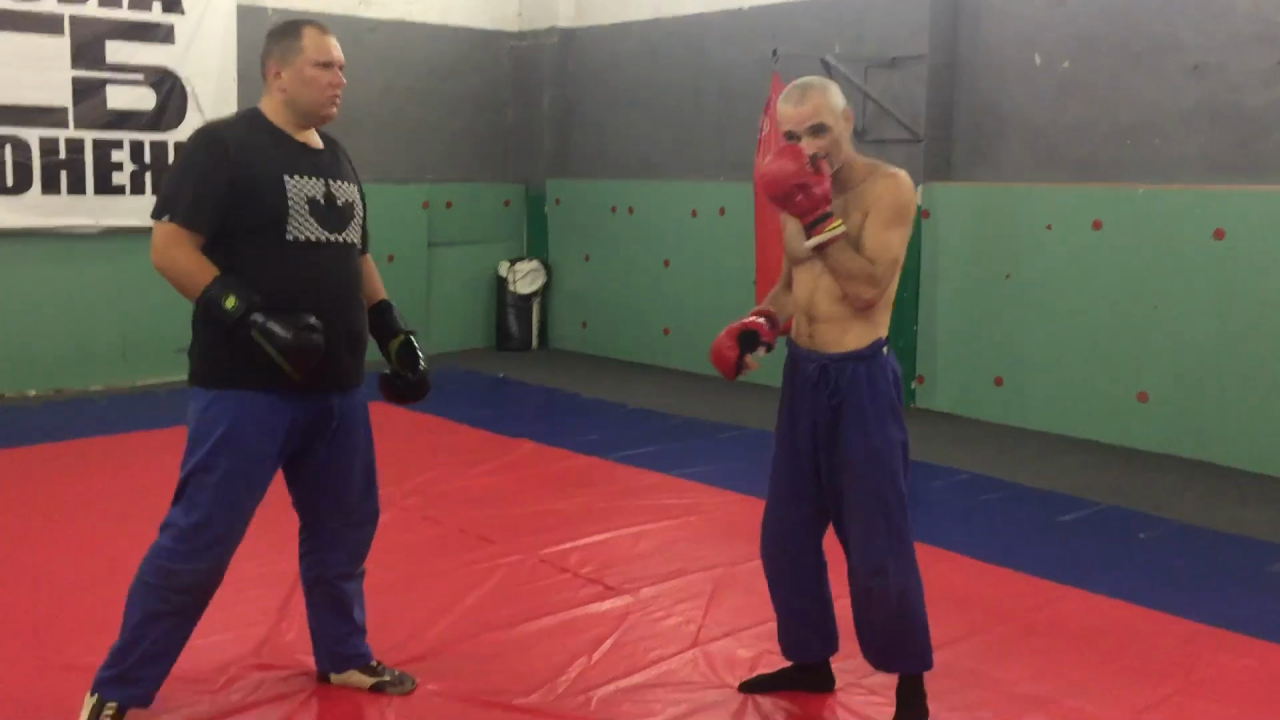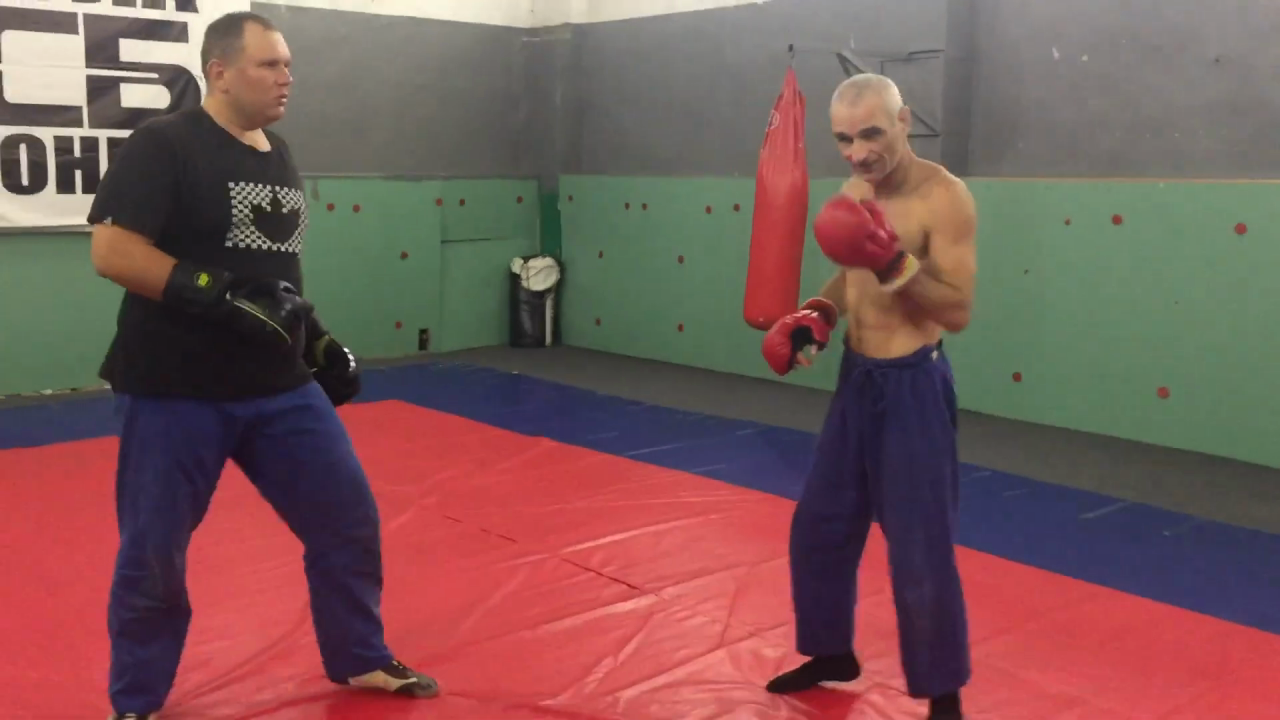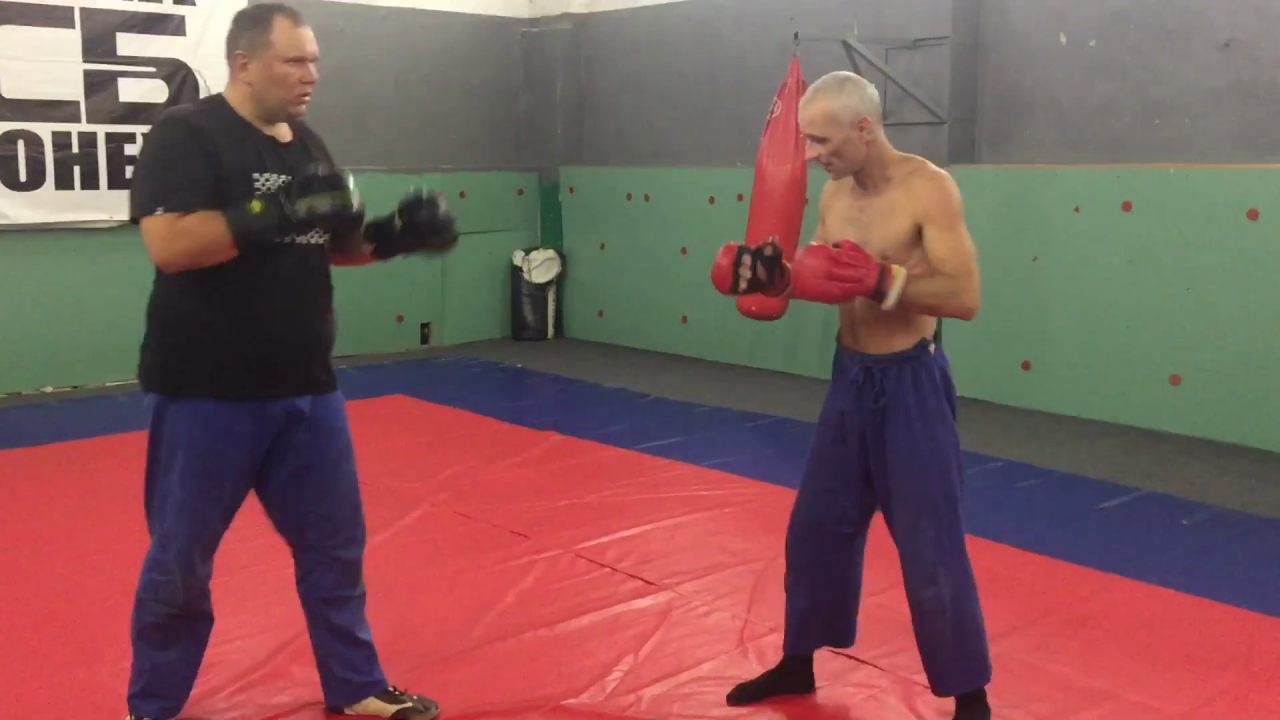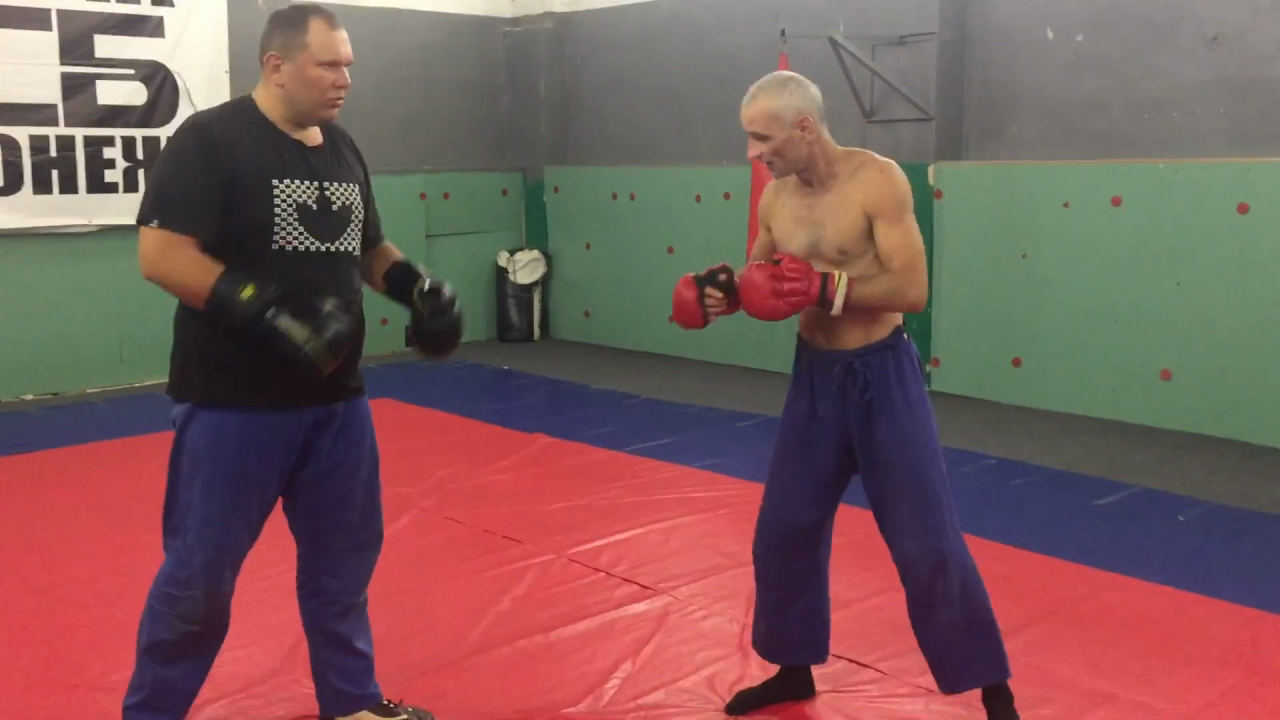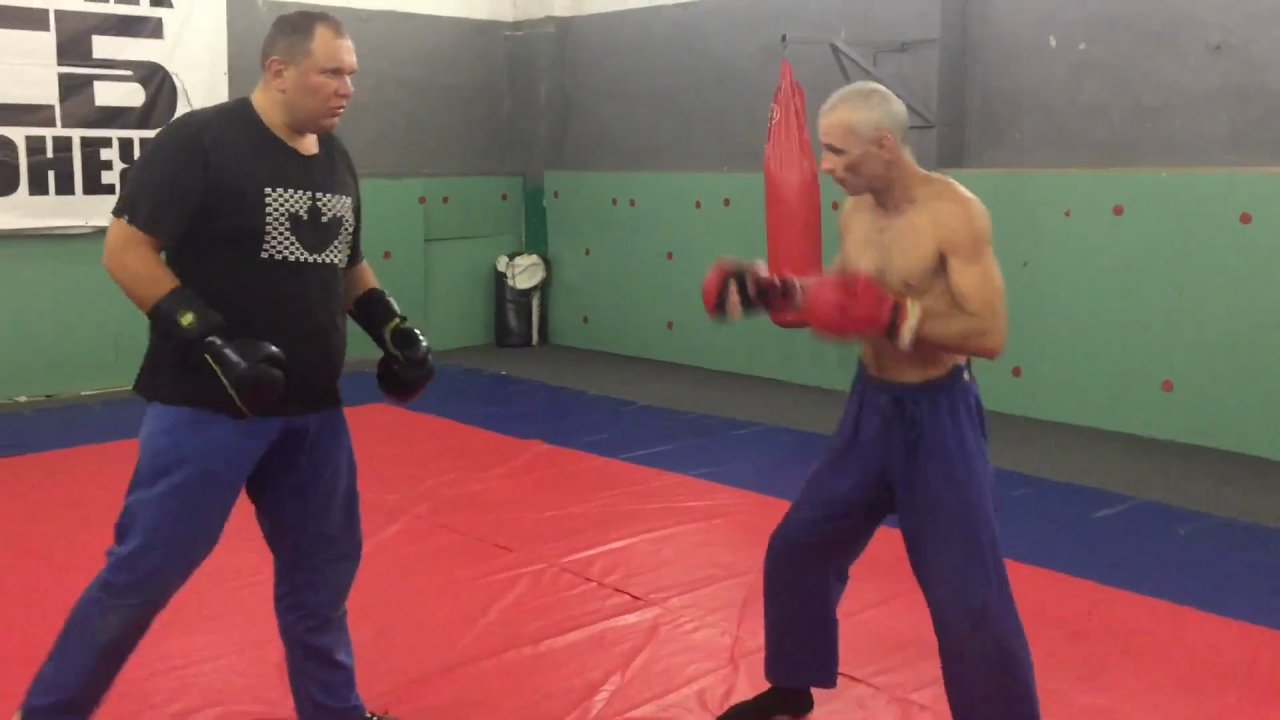
dt=0.4s
person 1, frame 1
left shoulder: (337, 157)
right shoulder: (223, 145)
right elbow: (170, 248)
left wrist: (392, 332)
right wrist: (248, 318)
left hip: (334, 382)
right hip: (245, 385)
left knee: (345, 523)
right knee: (202, 537)
left ankle: (343, 656)
person 1, frame 2
left shoulder: (277, 155)
right shoulder: (162, 144)
right elbow: (112, 252)
left wrist: (316, 337)
right wrist: (221, 298)
left hip: (278, 385)
right hip: (174, 390)
left knee: (347, 516)
right knee: (154, 552)
left ankle: (362, 659)
person 1, frame 3
left shoulder: (306, 146)
right shoulder: (186, 133)
left elbow: (341, 246)
right elbow: (169, 245)
left wrist: (399, 230)
right wrist: (279, 207)
left hip: (305, 389)
right hip: (205, 393)
left knee: (333, 539)
right knee: (182, 555)
person 1, frame 4
left shoulder: (340, 148)
right shoulder: (211, 139)
left elbow: (368, 247)
right elbow: (161, 255)
left wrist: (419, 288)
right wrist: (270, 315)
left hip: (333, 396)
right hip: (233, 399)
left knee: (345, 550)
right knee: (204, 565)
person 1, frame 5
left shoulder: (335, 158)
right shoulder: (199, 141)
right elbow: (125, 252)
left wrist: (389, 325)
right wrist: (204, 340)
left hip: (306, 404)
right hip: (203, 402)
left knee: (323, 561)
right knee: (146, 569)
person 2, frame 1
left shoulder: (889, 187)
right shoulder: (795, 194)
left elbow: (866, 290)
left wrist: (820, 219)
right wrist: (761, 324)
left hip: (861, 381)
right hip: (801, 376)
left knee: (877, 543)
right knee: (786, 531)
right ankle: (811, 660)
person 2, frame 2
left shoulder: (944, 198)
right shoulder: (851, 193)
left elbow: (956, 310)
left wrist: (892, 261)
right wrist: (817, 316)
left hip: (913, 388)
right hip: (856, 380)
left knee: (920, 552)
right knee: (821, 522)
right ankle: (833, 653)
person 2, frame 3
left shoulder: (931, 188)
right shoulder: (836, 191)
left elbow: (965, 298)
right elbow: (808, 275)
left wrist: (882, 280)
right wrist: (766, 271)
left hip: (911, 382)
right hip: (850, 379)
left knee: (929, 549)
right knee: (818, 527)
right ankle: (798, 664)
person 2, frame 4
left shoulder: (878, 180)
right shoulder: (774, 196)
left elbow: (911, 290)
right elbow: (761, 282)
left wrist: (822, 289)
right wrist: (725, 292)
left hip: (883, 376)
right hip: (814, 376)
left knee: (927, 545)
right knee: (784, 531)
person 2, frame 5
left shoulder: (956, 213)
right shoulder: (854, 208)
left elbow: (988, 335)
left wrist: (889, 316)
right wrist: (773, 290)
left hip: (938, 414)
right hip: (868, 407)
left knee: (968, 596)
right knee: (797, 548)
